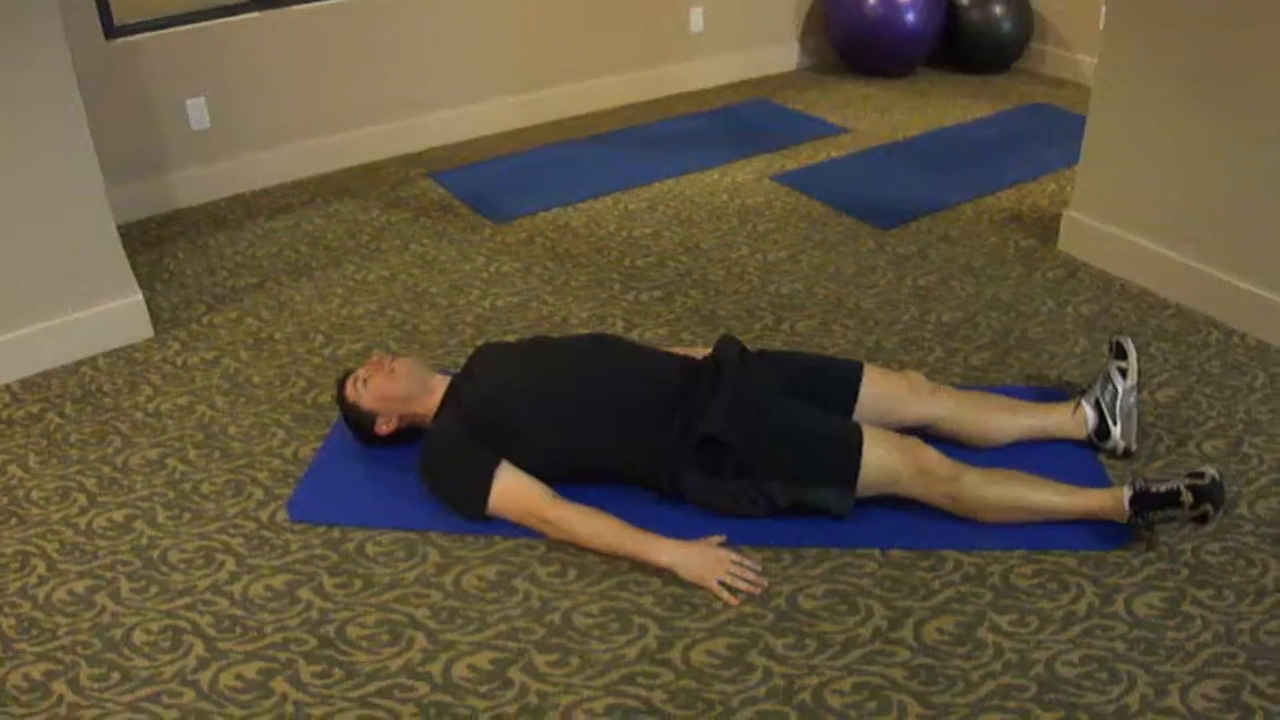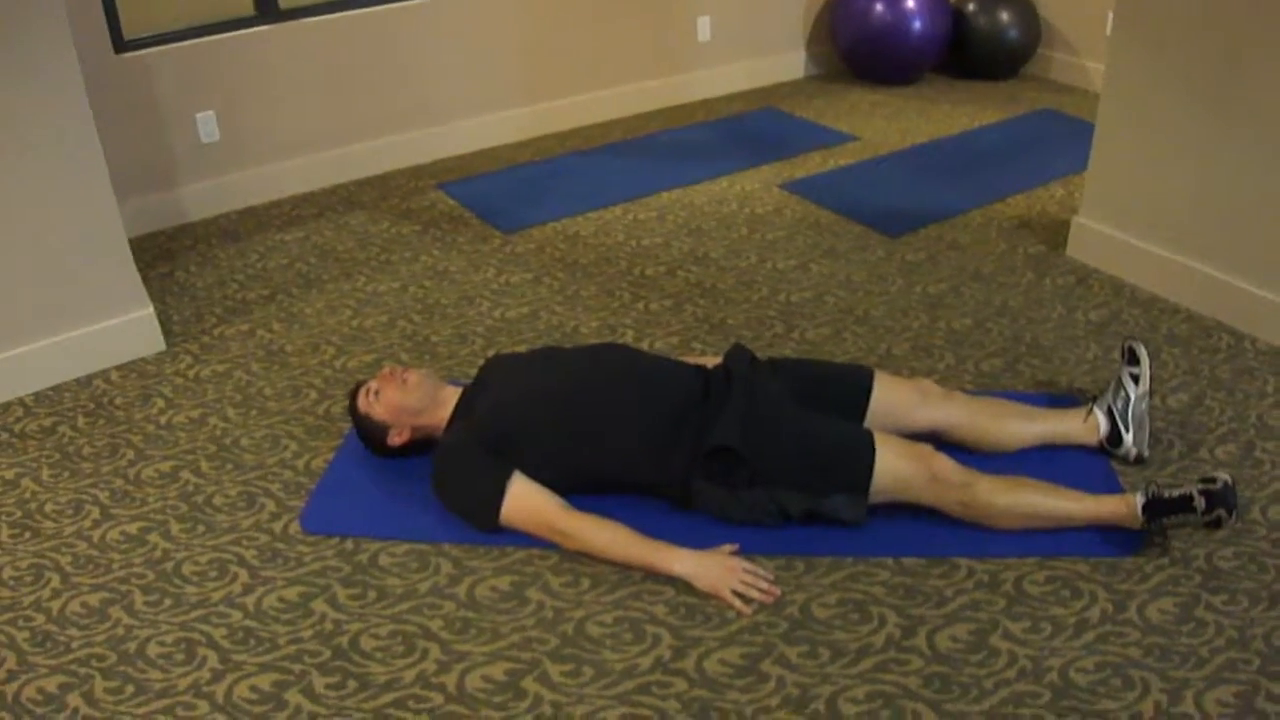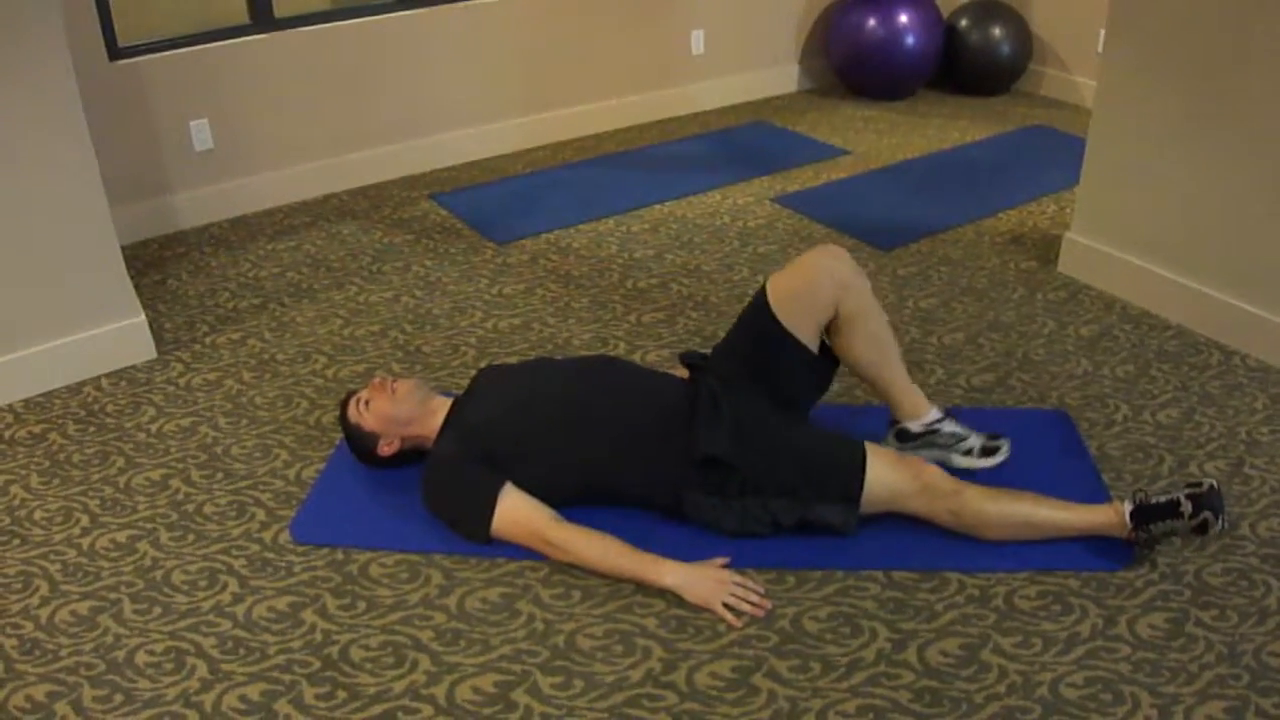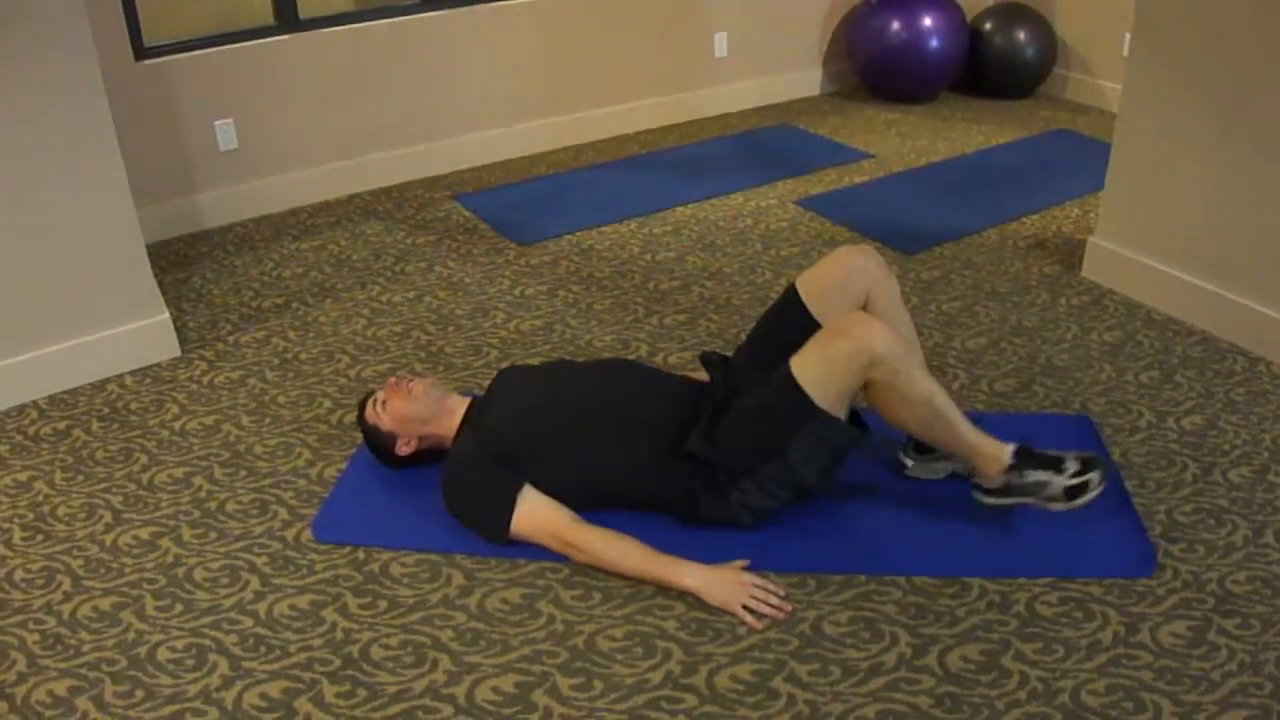
dt=1s
person 1, frame 1
left shoulder: (484, 364)
right shoulder: (450, 452)
right elbow: (546, 510)
left wrist: (685, 351)
right wrist: (673, 554)
left hip: (710, 376)
right hip: (707, 444)
left knee: (914, 392)
right knee: (919, 467)
left ankle: (1090, 416)
right ankle: (1126, 504)
person 1, frame 2
left shoulder: (496, 374)
right shoulder: (461, 465)
right elbow: (561, 522)
left wrist: (696, 361)
right wrist: (687, 564)
left hip: (722, 387)
right hip: (717, 458)
left knee: (926, 399)
right knee: (931, 476)
left ankle: (1101, 424)
right ankle: (1140, 509)
person 1, frame 3
left shoulder: (492, 383)
right shoulder: (452, 476)
right elbow: (552, 535)
left wrist: (691, 375)
right wrist: (677, 576)
left hip: (711, 394)
right hip: (714, 472)
left knee: (828, 271)
right knee: (921, 490)
left ankle: (921, 426)
right ankle: (1124, 518)
person 1, frame 4
left shoulder: (509, 384)
right shoulder: (470, 475)
right elbow: (570, 535)
left wrist: (710, 378)
right wrist: (697, 578)
left hip: (722, 397)
right hip: (728, 476)
left knee: (858, 266)
right knee: (867, 337)
left ankle: (938, 443)
right ankle: (995, 468)
